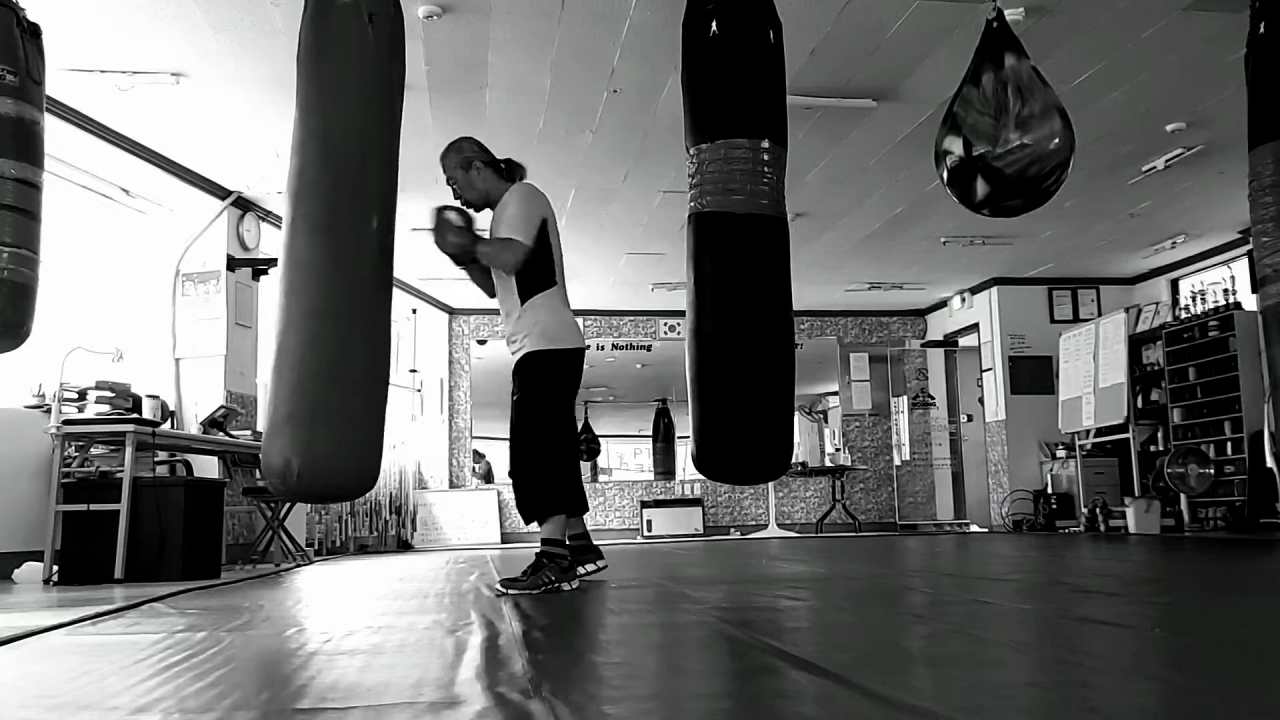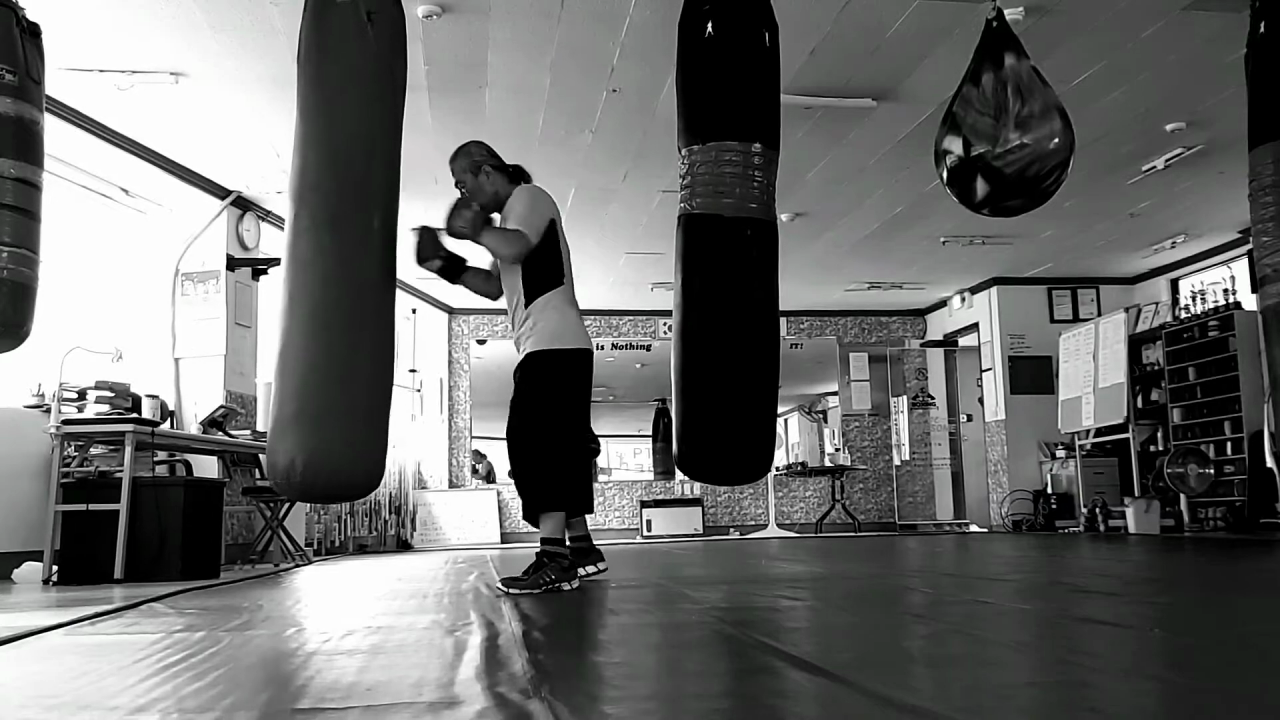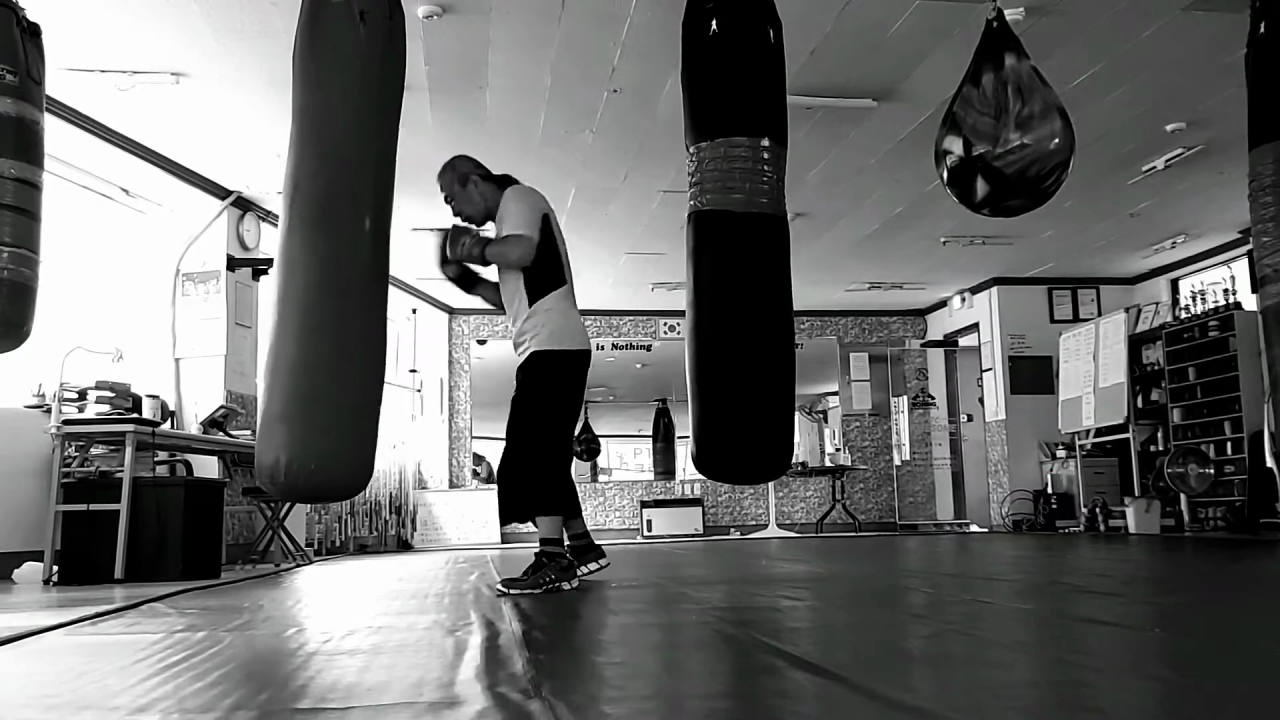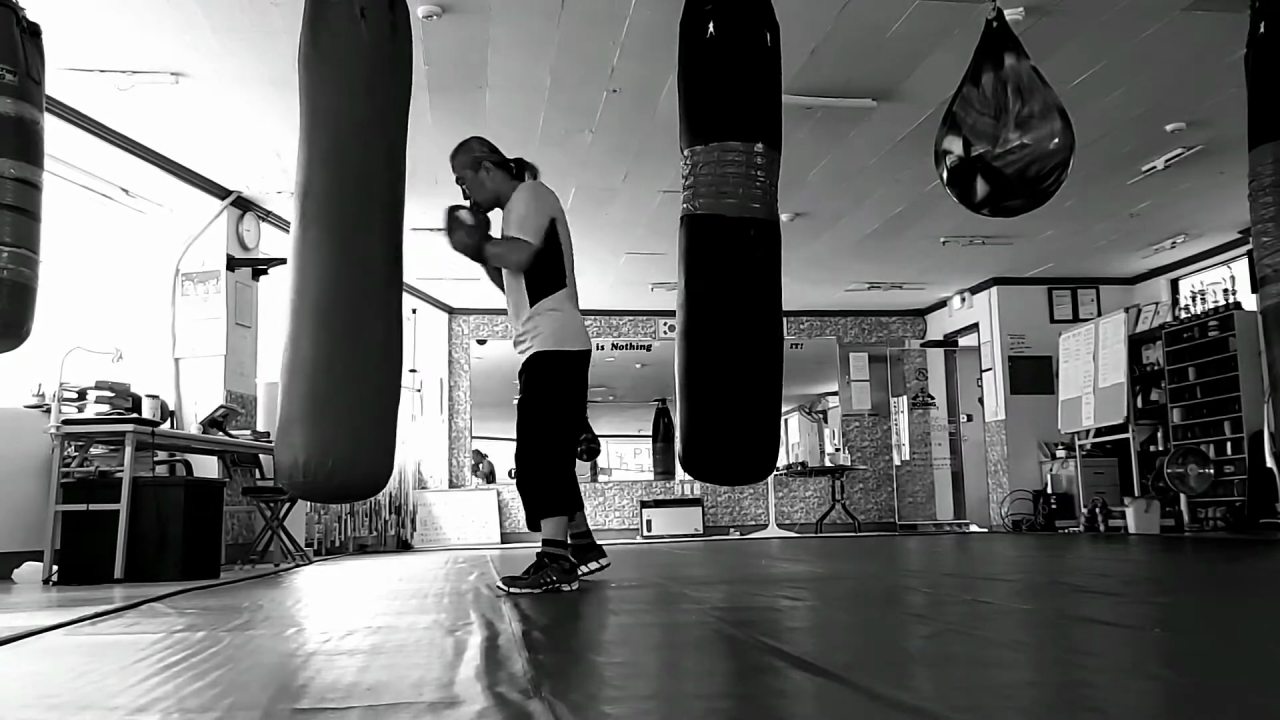
dt=1s
person 1, frame 1
left shoulder: (521, 197)
right shoulder: (505, 213)
left elbow: (510, 258)
right elbow: (502, 286)
left wrist: (465, 242)
right wrist: (468, 257)
left hip: (547, 345)
right hip: (538, 349)
left knee: (538, 450)
right knee: (543, 450)
left ankle: (555, 559)
right ankle: (578, 547)
person 1, frame 2
left shoulder: (527, 197)
right shoulder: (515, 210)
left elbow: (512, 250)
right elbow: (499, 285)
left wrist: (476, 228)
right wrist: (447, 264)
left hip: (554, 345)
right hip: (549, 349)
left knee: (539, 446)
right knee: (555, 448)
left ankle: (554, 558)
right ankle: (581, 548)
person 1, frame 3
left shoulder: (518, 198)
right shoulder: (517, 212)
left elbow: (521, 253)
right elbow: (510, 298)
left wrist: (473, 247)
right wrist: (464, 277)
left hip: (552, 348)
right hip: (558, 349)
left knee: (531, 449)
right knee: (546, 452)
left ankle: (553, 559)
right ankle: (581, 547)
person 1, frame 4
left shoulder: (530, 195)
right shoulder: (523, 208)
left elbow: (517, 257)
right elbow: (515, 282)
left wrist: (476, 239)
right wrist: (482, 251)
left hip: (554, 345)
right hip: (548, 348)
left knee: (540, 449)
right knee: (551, 450)
left ankle: (556, 560)
right ankle: (581, 545)
